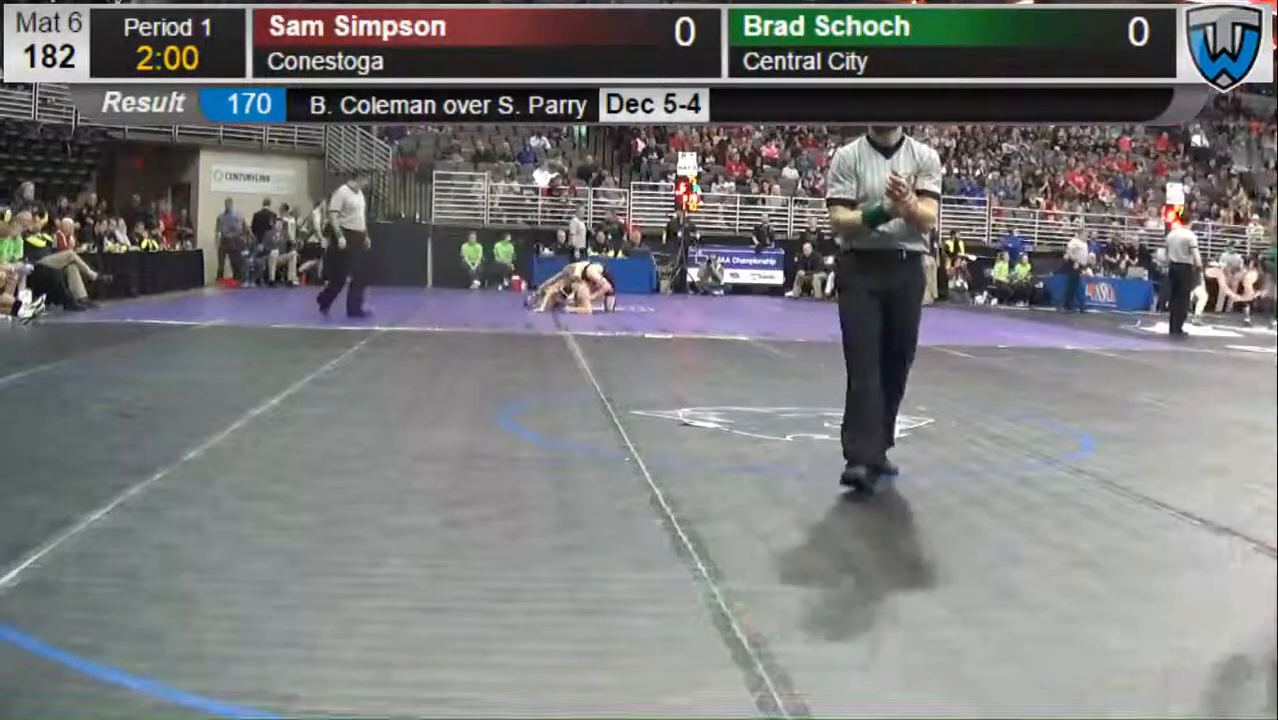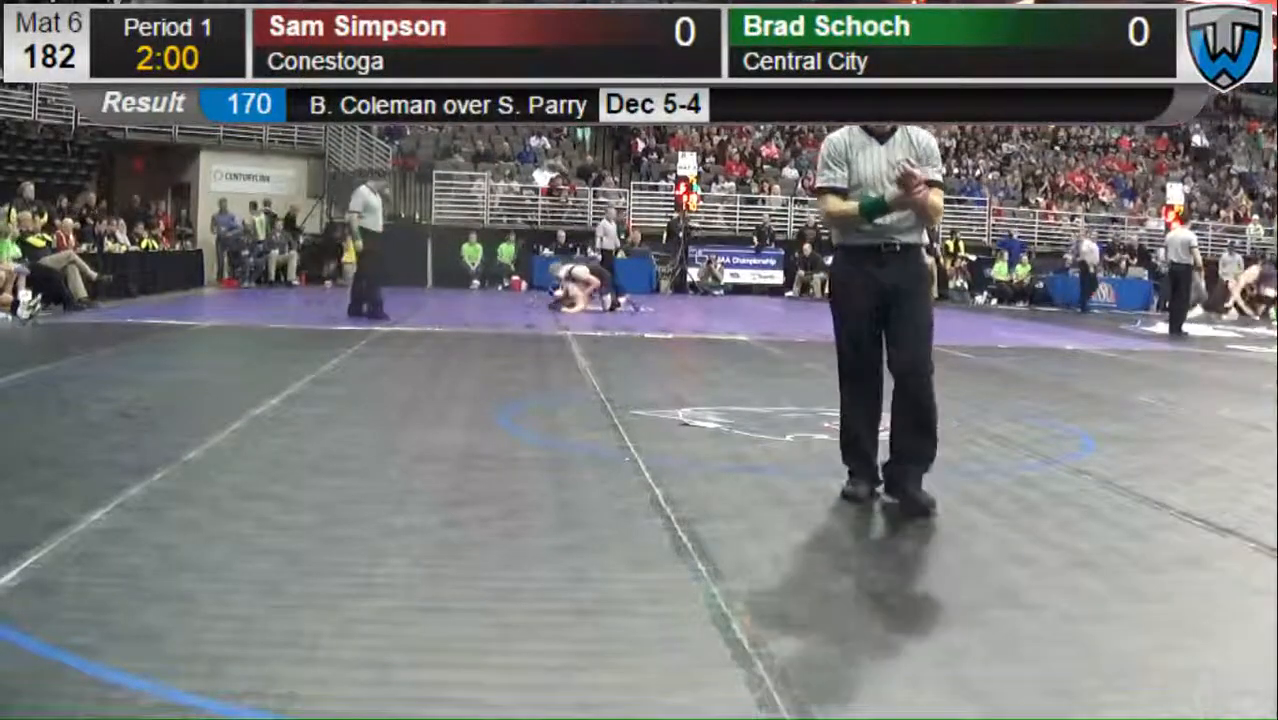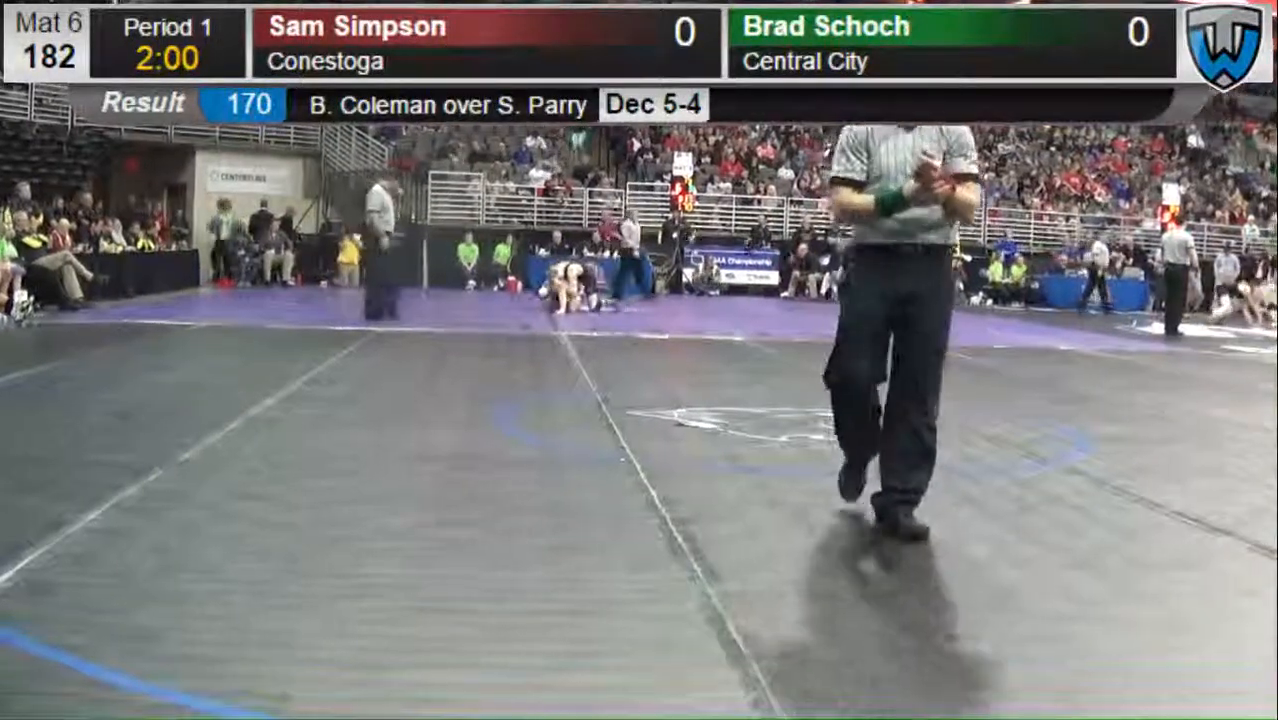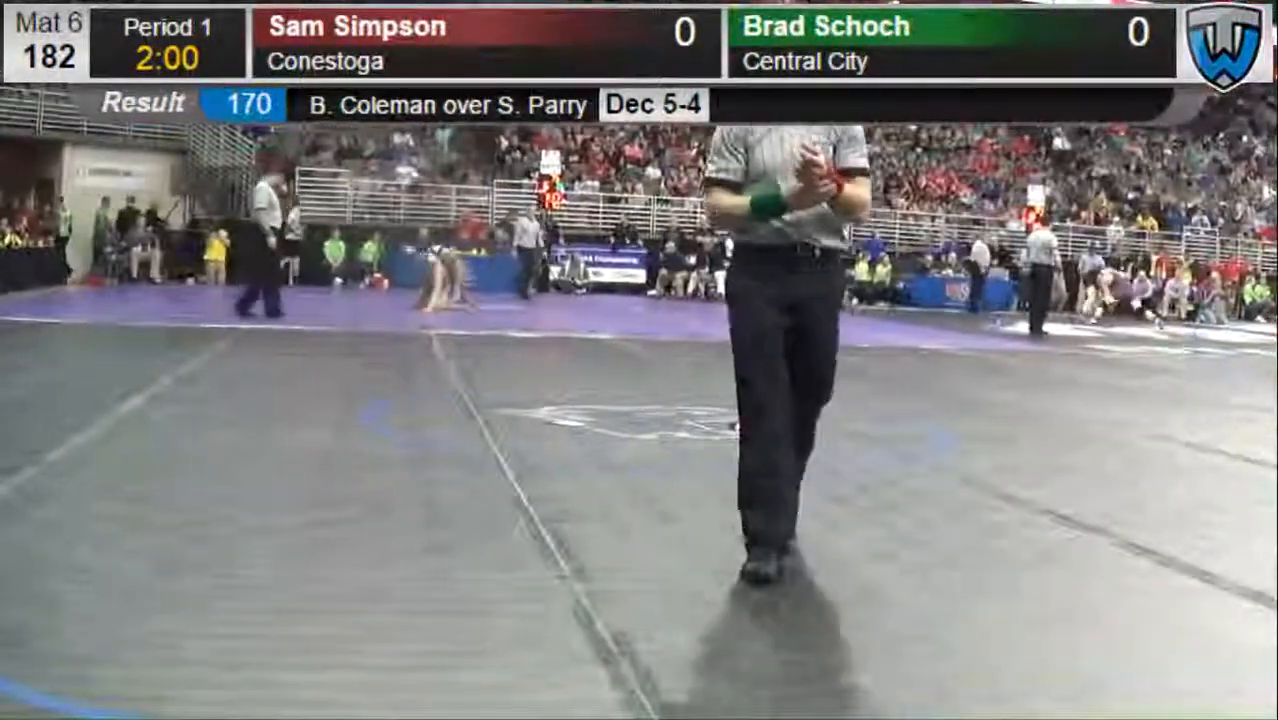
dt=0.5s
person 1, frame 1
left shoulder: (924, 157)
right shoulder: (847, 156)
left elbow: (928, 220)
right elbow: (839, 220)
left wrist: (907, 203)
right wrist: (885, 211)
left hip: (906, 269)
right hip: (860, 268)
left knee: (895, 364)
right knee: (863, 362)
left ankle: (876, 448)
right ankle: (862, 460)
person 1, frame 2
left shoulder: (922, 142)
right shoulder: (839, 143)
left elbow: (935, 214)
right elbow: (830, 211)
left wrist: (918, 195)
right wrist: (886, 203)
left hip: (907, 265)
right hip: (855, 266)
left knee: (915, 371)
right knee: (858, 373)
left ankle: (905, 475)
right ankle: (862, 470)
person 1, frame 3
left shoulder: (955, 133)
right shoulder: (860, 131)
left elbow: (970, 208)
right elbow: (842, 204)
left wrist: (944, 190)
right wrist: (903, 197)
left hip: (931, 269)
right hip: (871, 265)
left knee: (918, 389)
right knee: (849, 377)
left ankle: (898, 501)
right ankle: (858, 453)
person 1, frame 4
left shoulder: (843, 125)
right shoulder: (738, 125)
left elbow: (860, 205)
right elbow: (717, 207)
left wrist: (829, 188)
right wrist: (784, 200)
left hip: (821, 273)
right hip: (757, 273)
left knee: (806, 402)
right knee: (764, 406)
left ankle: (775, 510)
right ankle: (766, 538)
